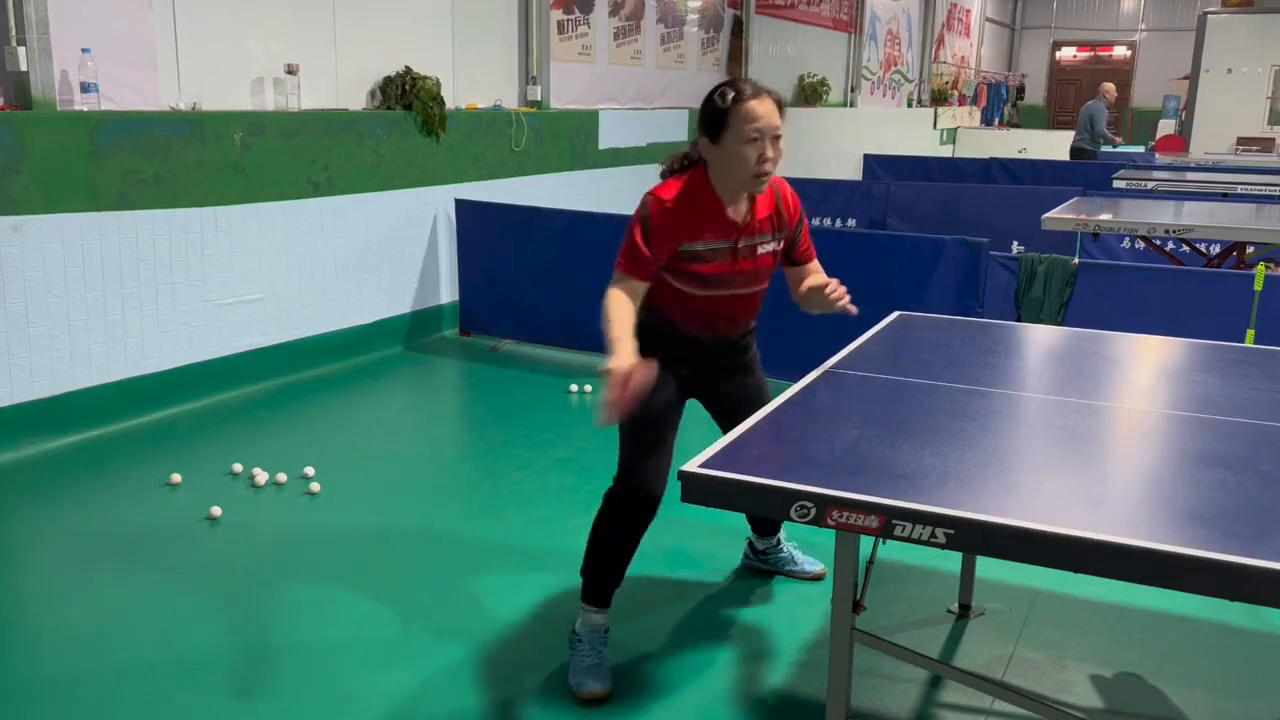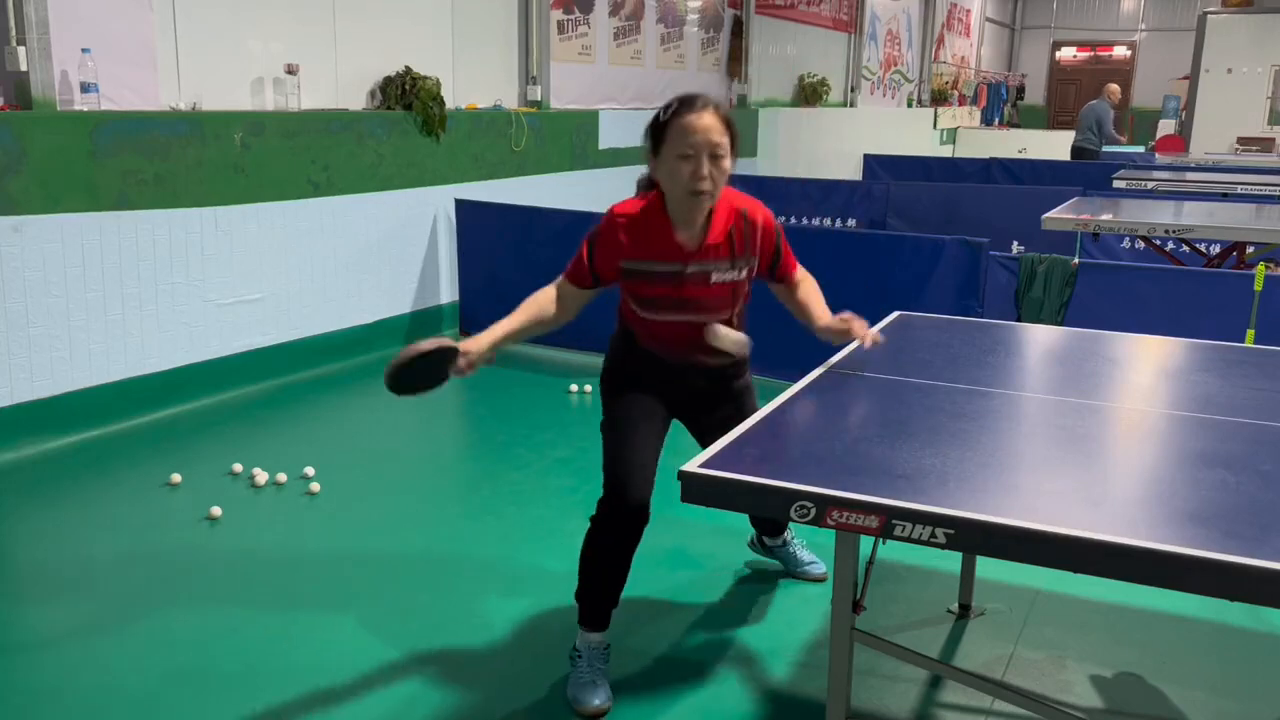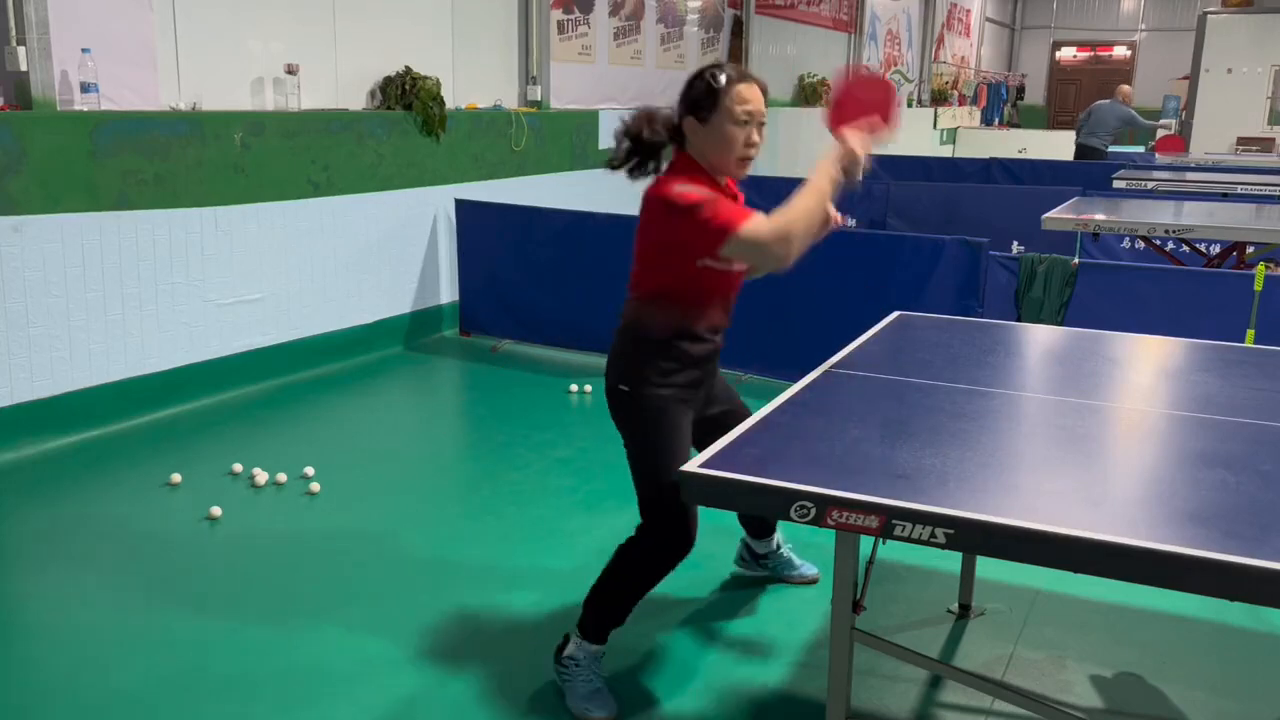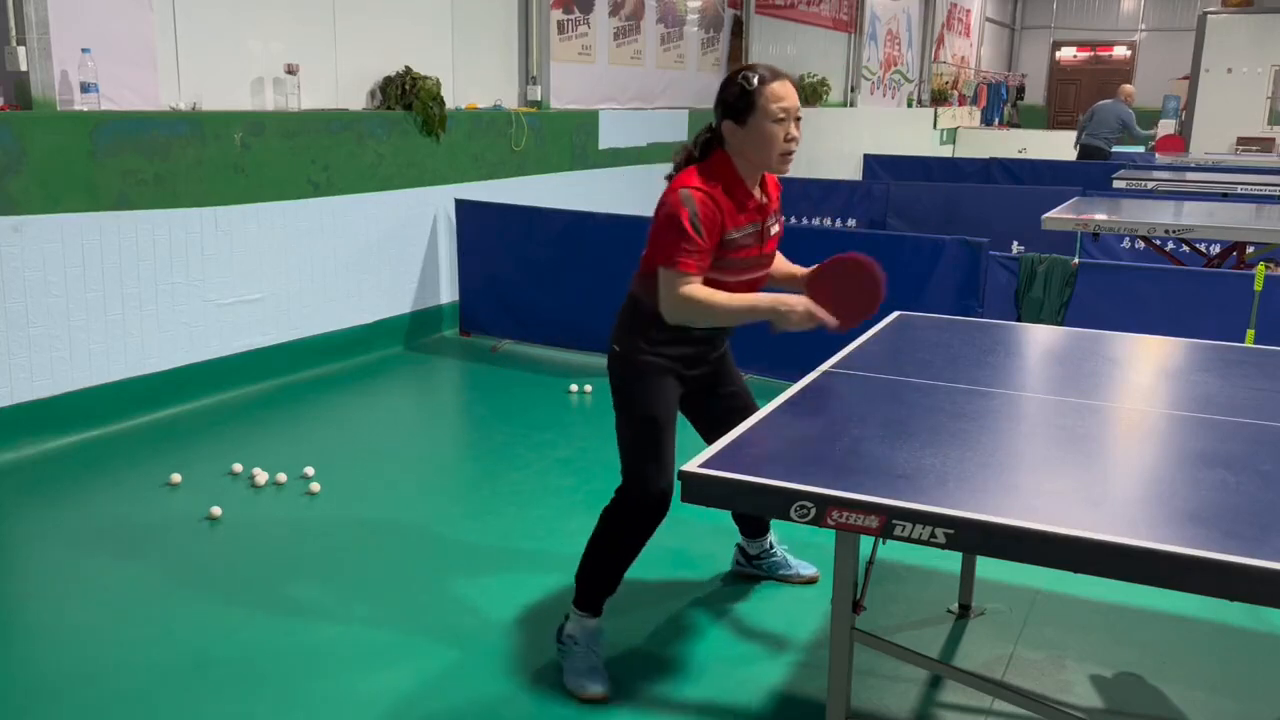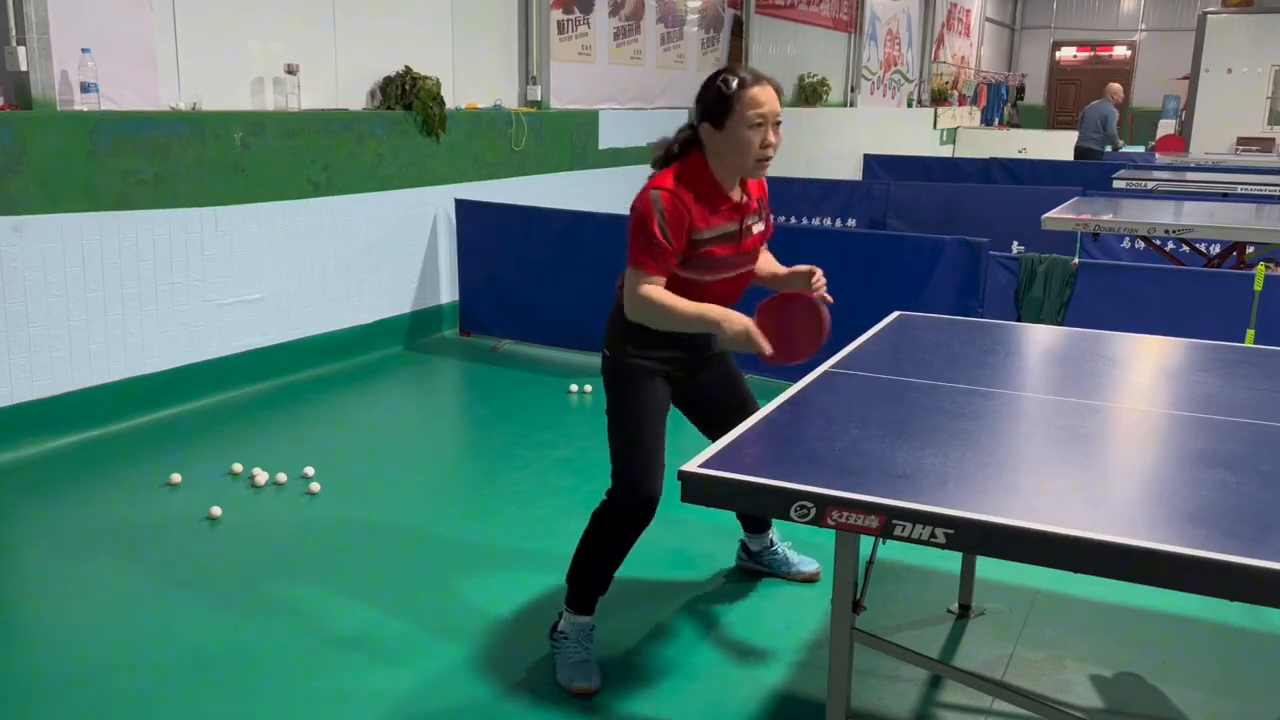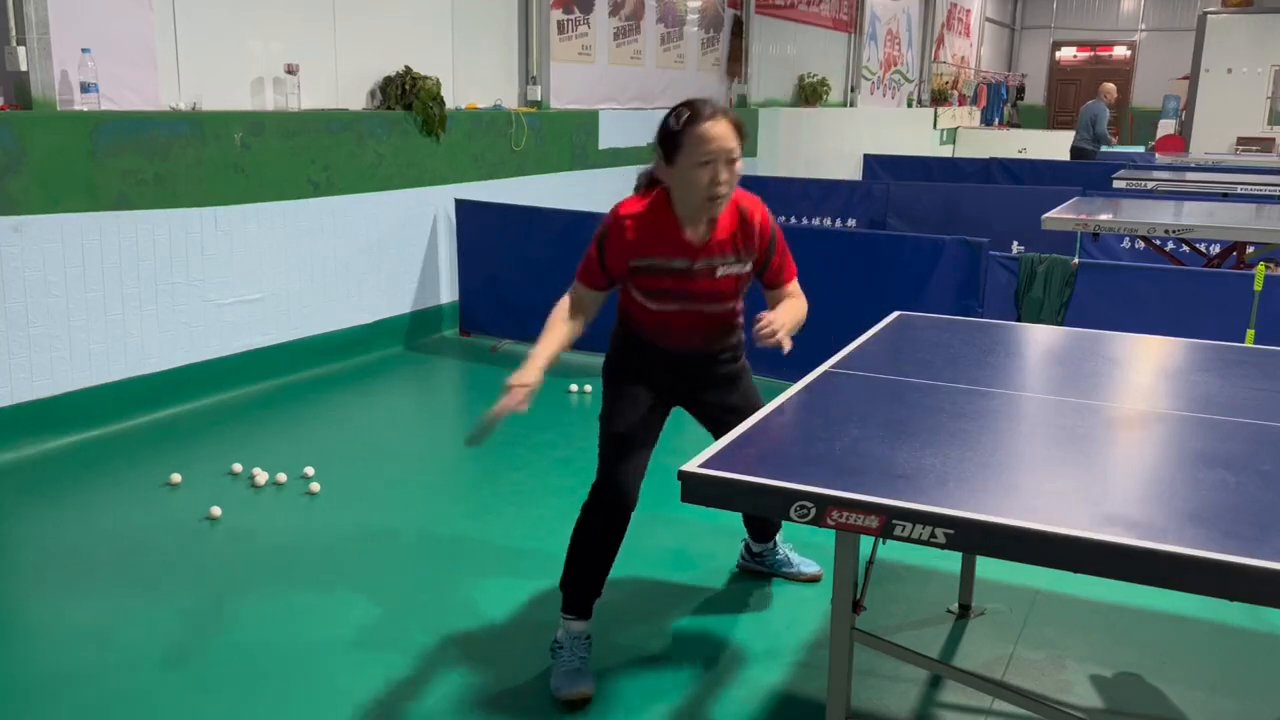
dt=0.3s
person 1, frame 1
left shoulder: (783, 203)
right shoulder: (666, 207)
left elbow: (807, 273)
right elbow: (623, 291)
left wrist: (823, 289)
right wrist: (622, 352)
left hip: (733, 354)
right hip: (663, 356)
right knee: (638, 487)
left ankle: (767, 546)
right ankle: (589, 629)
person 1, frame 2
left shoulder: (753, 220)
right shoulder: (623, 226)
left elbow: (794, 282)
right elbow: (563, 296)
left wrist: (831, 322)
right wrist: (488, 340)
left hip: (720, 377)
right hip: (640, 377)
right knee: (624, 506)
left ankle: (773, 541)
right ankle: (590, 645)
person 1, frame 3
left shoulder: (715, 183)
right shoulder: (680, 197)
left elbow: (752, 256)
right elbow: (772, 244)
left wrist: (812, 222)
right wrist: (837, 161)
left hip: (692, 370)
right hip: (649, 379)
right knee: (671, 529)
left ankle: (760, 549)
right ankle: (579, 652)
person 1, frame 4
left shoulder: (767, 186)
right shoulder: (694, 196)
right elbow: (677, 303)
left wrist: (805, 278)
right wrist: (771, 305)
left hip: (708, 350)
right hip: (651, 352)
right knee: (647, 493)
left ankle: (756, 549)
right ankle: (580, 629)
person 1, frame 5
left shoulder: (755, 187)
right shoulder: (668, 196)
right elbow: (640, 295)
left wrist: (791, 278)
right wrist: (715, 318)
left hip: (710, 350)
right hip: (646, 353)
right knee: (635, 493)
left ankle: (758, 545)
right ankle: (573, 625)
person 1, frame 6
left shoulder: (752, 219)
right shoulder: (627, 225)
left elbow: (791, 296)
right elbow: (577, 305)
left wrist: (781, 321)
right wrist: (535, 366)
left hip: (717, 362)
right hip: (639, 366)
right knee: (615, 494)
left ankle: (764, 548)
right ankle: (572, 632)
